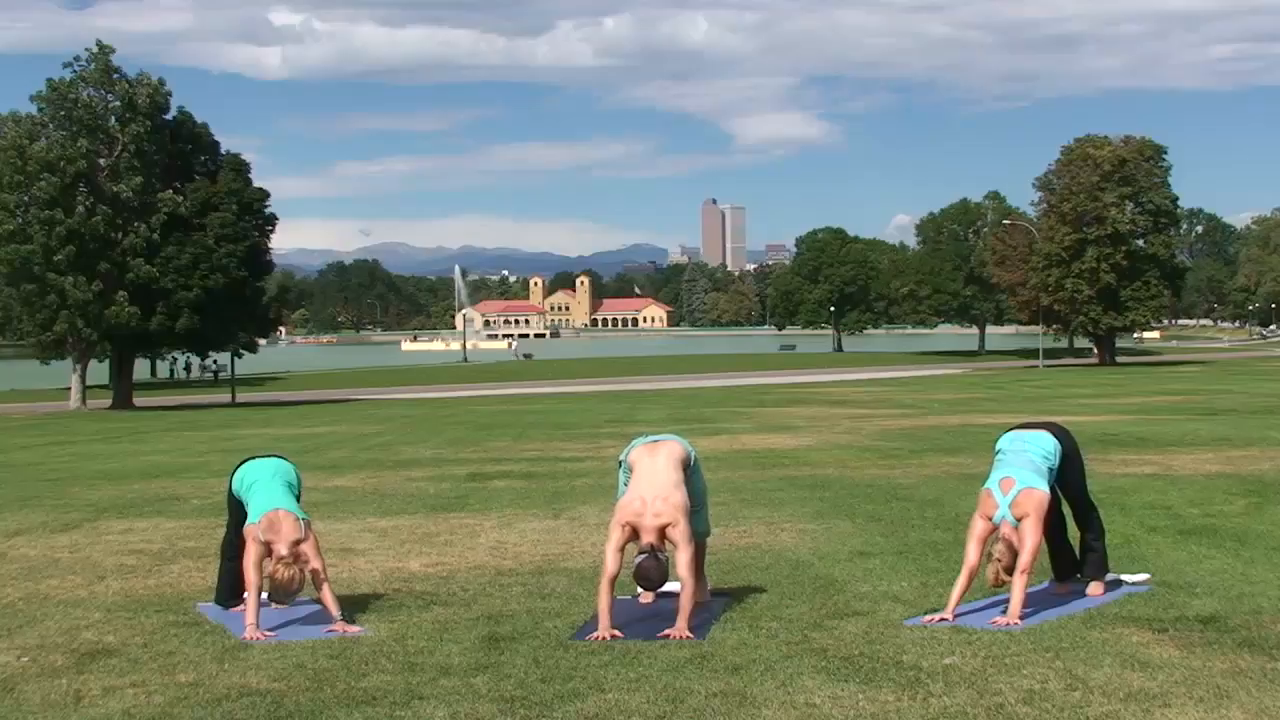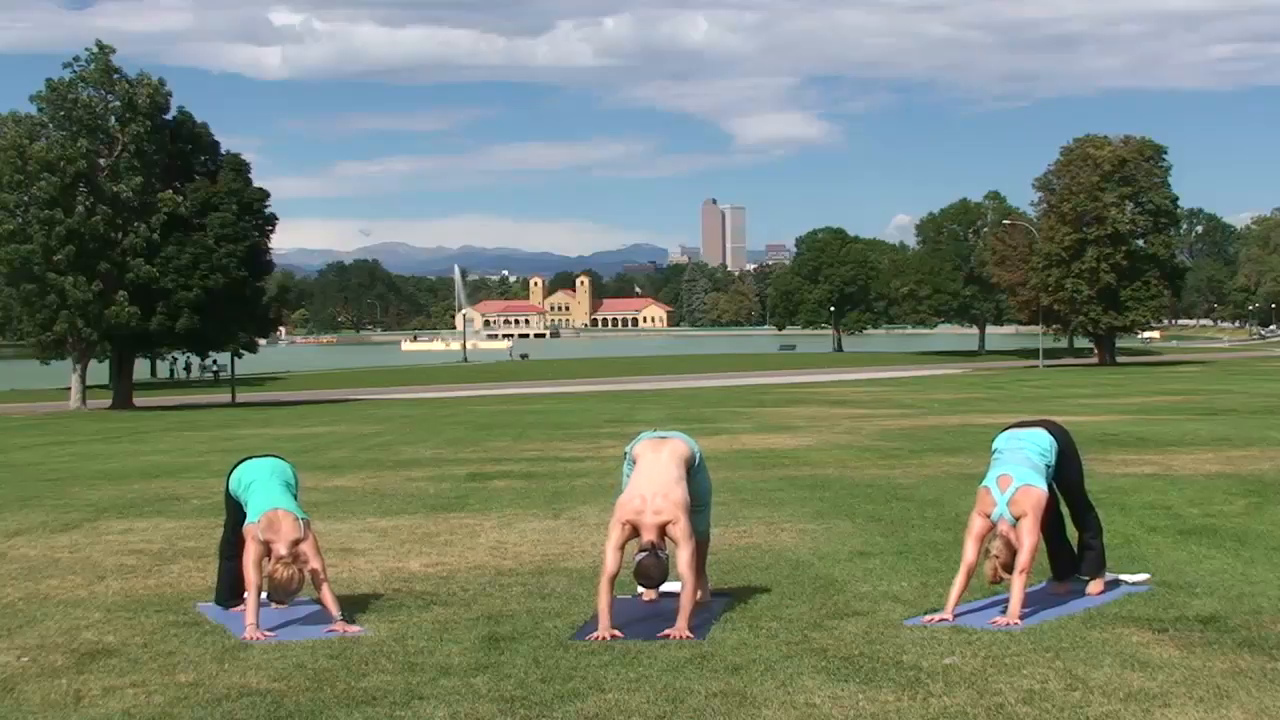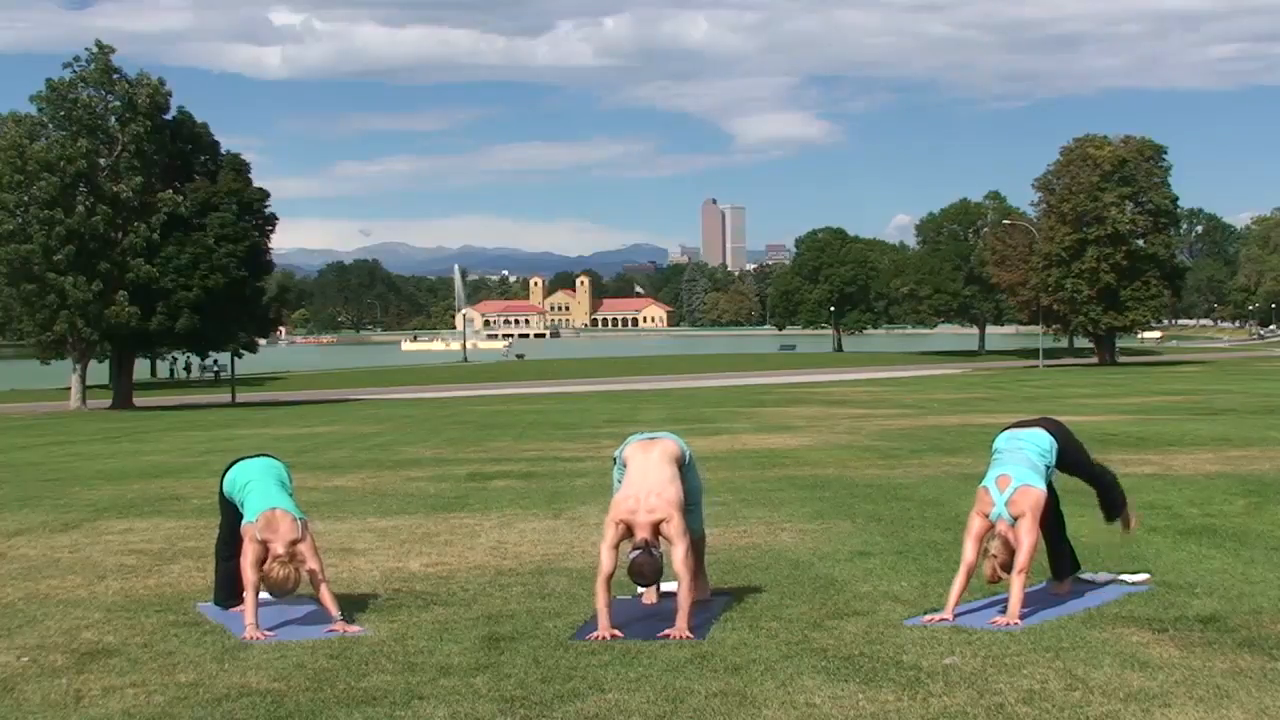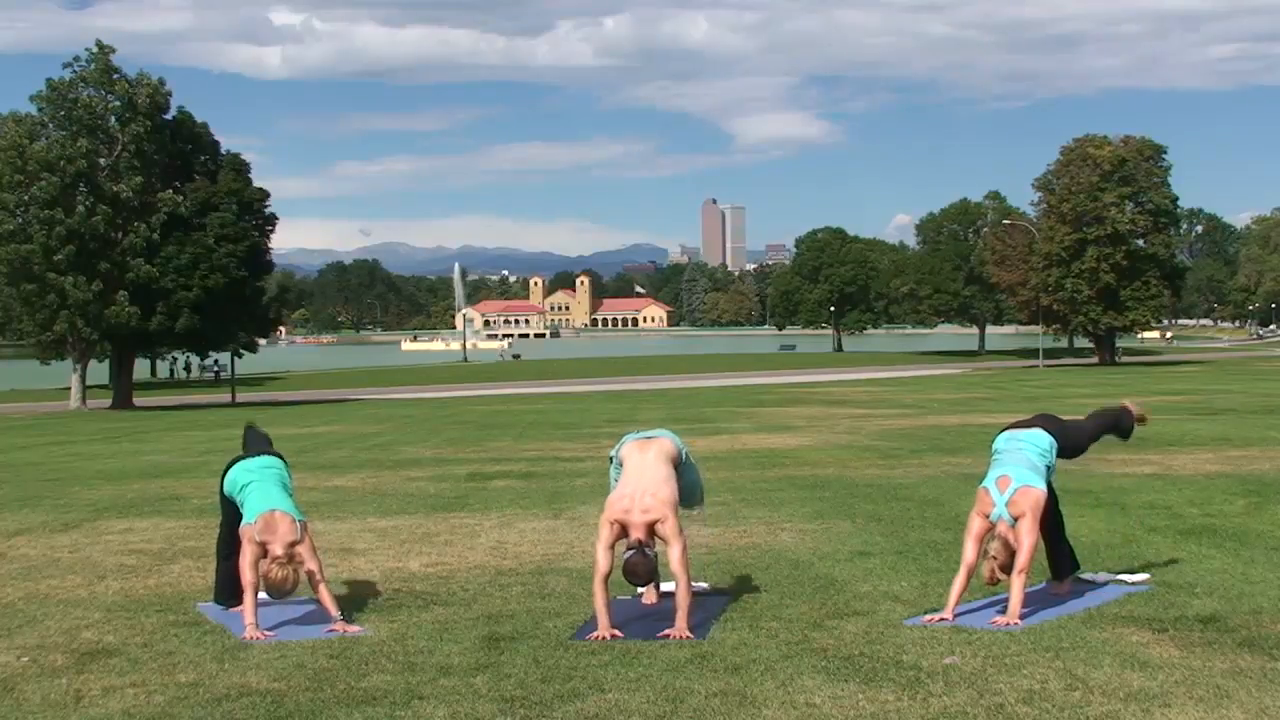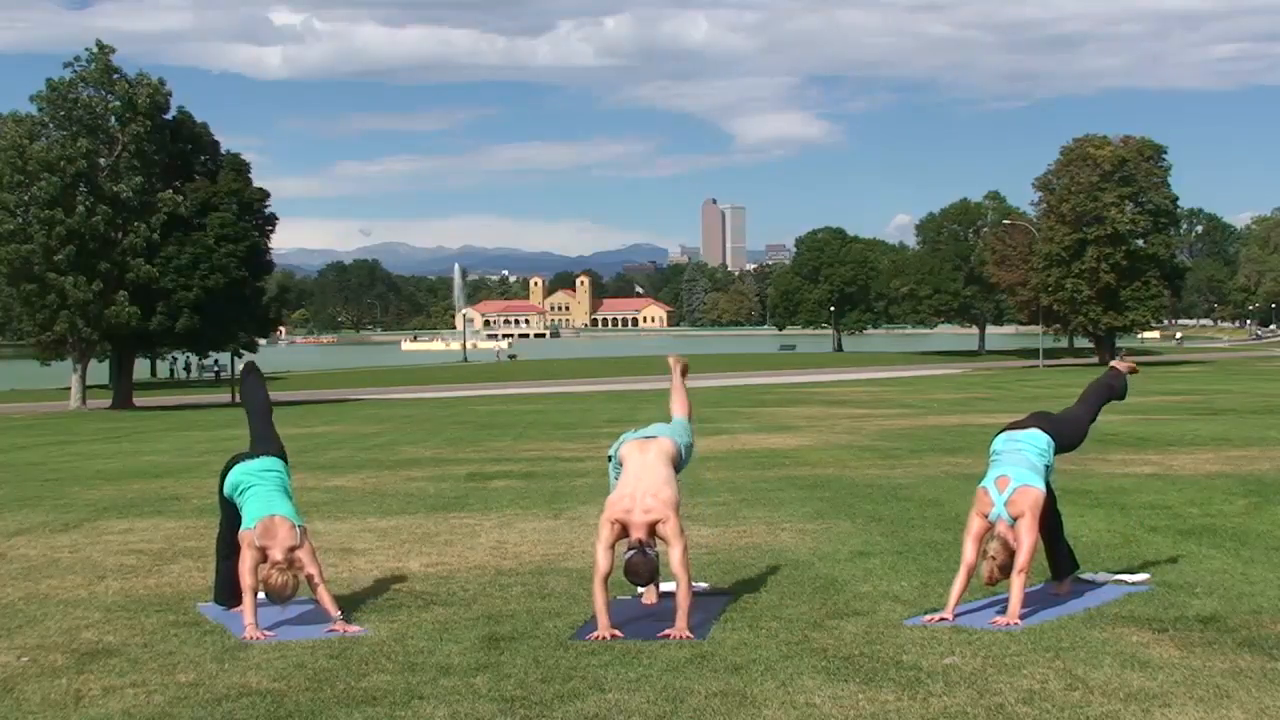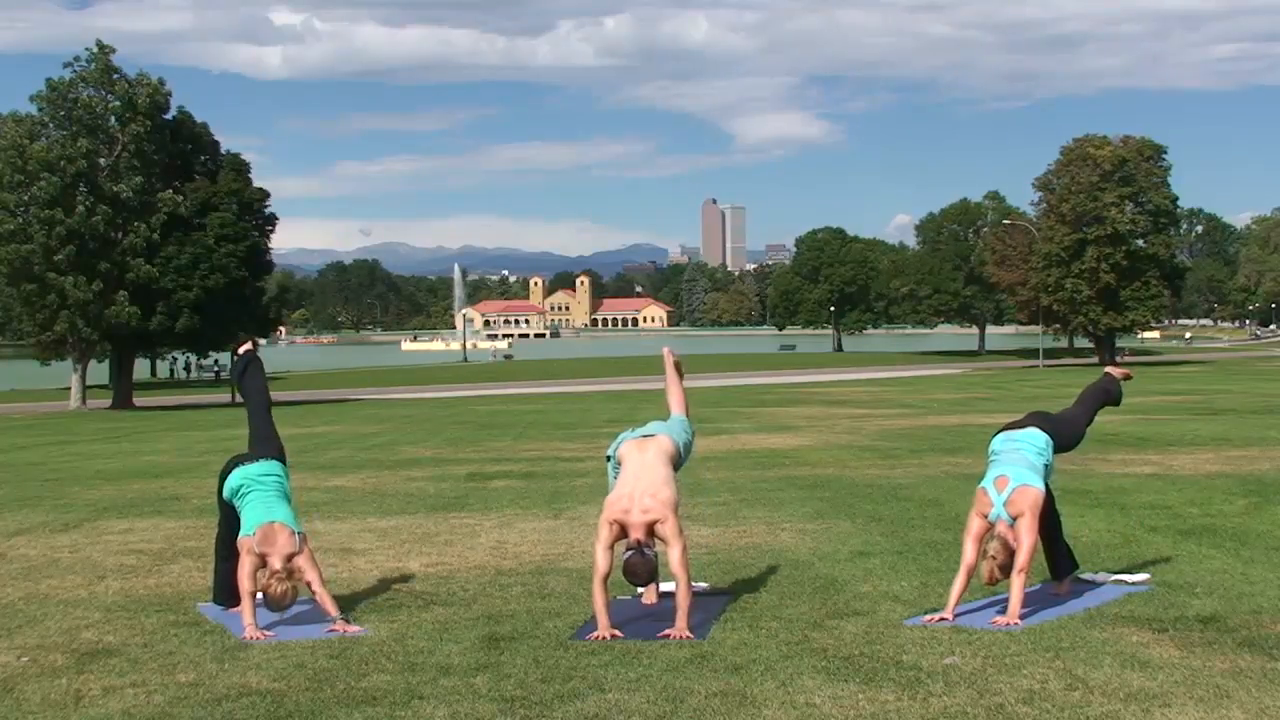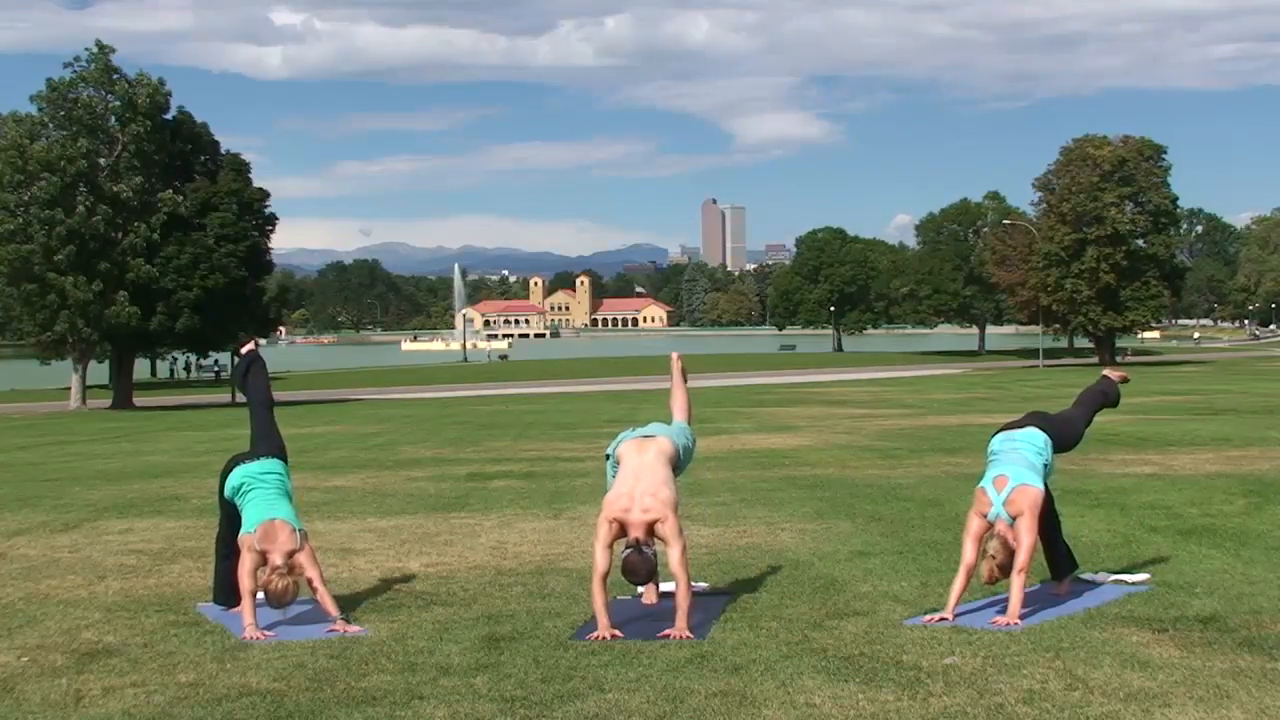
dt=0.4s
person 1, frame 1
left shoulder: (676, 523)
right shoulder: (622, 524)
left elbow: (686, 579)
right elbow: (607, 578)
left wrist: (682, 625)
right wrist: (603, 626)
left hip: (679, 451)
right hip: (636, 453)
left knee: (696, 527)
left ankle: (700, 578)
right ankle: (648, 588)
person 1, frame 2
left shoulder: (676, 520)
right shoulder: (622, 522)
left elbow: (687, 577)
right elbow: (607, 576)
left wrist: (682, 625)
right wrist: (603, 626)
left hip: (684, 449)
right hip: (641, 448)
left knee: (698, 526)
left ankle: (701, 577)
right ankle: (651, 586)
person 1, frame 3
left shoulder: (671, 518)
right shoulder: (617, 521)
left elbow: (684, 577)
right elbow: (603, 576)
left wrist: (682, 625)
right wrist: (603, 625)
left hip: (674, 449)
right hip: (630, 450)
left knee: (692, 524)
left ankle: (699, 573)
right ankle: (652, 585)
person 1, frame 4
left shoulder: (665, 518)
right shoulder: (611, 520)
left elbow: (682, 577)
right elbow: (600, 578)
left wrist: (681, 625)
right wrist: (603, 626)
left hip: (670, 446)
right hip: (628, 448)
left knee: (689, 500)
left ankle: (695, 494)
right ankle: (652, 583)
person 1, frame 5
left shoulder: (666, 519)
right shoulder: (612, 520)
left elbow: (682, 577)
right elbow: (601, 576)
left wrist: (681, 626)
right wrist: (603, 625)
left hip: (667, 442)
right hip: (627, 446)
left knee: (681, 422)
left ankle: (676, 371)
right ankle: (650, 584)
person 1, frame 6
left shoulder: (664, 519)
right shoulder: (611, 520)
left elbow: (682, 577)
right elbow: (599, 577)
left wrist: (681, 624)
right wrist: (603, 625)
left hip: (666, 442)
right hip: (626, 447)
left knee: (679, 419)
left ankle: (669, 361)
right ankle: (651, 584)
person 1, frame 7
left shoulder: (665, 518)
right shoulder: (610, 519)
left elbow: (682, 578)
right elbow: (598, 577)
left wrist: (681, 625)
right wrist: (603, 625)
left hip: (666, 443)
right hip: (624, 446)
left knee: (681, 426)
left ankle: (676, 366)
right ankle: (650, 584)
person 2, frame 1
left shoulder: (304, 535)
right shoulder: (257, 537)
left elbow: (322, 580)
right elbow: (253, 588)
left wrist: (339, 619)
right wrist: (251, 627)
right hip: (246, 476)
right knee: (236, 541)
left ankle: (278, 596)
right ankle: (228, 597)
person 2, frame 2
left shoulder: (303, 534)
right shoulder: (256, 536)
left elbow: (322, 581)
right elbow: (253, 587)
left wrist: (339, 619)
right wrist: (251, 626)
right hip: (242, 476)
right knee: (234, 542)
left ankle: (277, 596)
right ankle: (228, 598)
person 2, frame 3
left shoulder: (300, 535)
right shoulder: (253, 536)
left elbow: (320, 580)
right elbow: (250, 586)
left wrist: (339, 618)
right wrist: (251, 626)
right hip: (236, 477)
right knee: (230, 544)
right ankle: (227, 598)
person 2, frame 4
left shoulder: (299, 536)
right shoulder: (253, 536)
left elbow: (319, 580)
right elbow: (249, 586)
left wrist: (338, 618)
right wrist: (251, 626)
left hip: (272, 465)
right hip: (237, 475)
right knee: (230, 544)
left ankle: (251, 434)
right ankle: (227, 598)
person 2, frame 5
left shoulder: (298, 542)
right shoulder: (252, 543)
left elbow: (318, 583)
right elbow: (248, 589)
left wrist: (338, 618)
right wrist: (250, 626)
left hip: (271, 465)
right hip: (238, 475)
left knee: (261, 415)
right knee: (229, 542)
left ankle: (249, 372)
right ankle: (227, 599)
person 2, frame 6
left shoulder: (297, 546)
right shoulder: (250, 548)
left elbow: (318, 587)
right elbow: (246, 591)
left wrist: (339, 619)
right wrist: (250, 626)
left hip: (270, 468)
right hip: (237, 477)
left knee: (260, 410)
right knee: (228, 543)
left ankle: (247, 357)
right ankle: (225, 600)
person 2, frame 7
left shoulder: (298, 543)
right shoulder: (251, 544)
left elbow: (318, 585)
right elbow: (247, 590)
left wrist: (339, 619)
right wrist: (250, 626)
left hip: (271, 466)
right hip: (238, 475)
left knee: (262, 409)
right knee: (228, 542)
left ankle: (250, 357)
right ankle: (225, 599)
person 3, frame 1
left shoulder: (1029, 511)
right shoulder: (984, 515)
left elbow: (1023, 570)
right elbow: (968, 567)
left wrist: (1012, 614)
right wrist: (948, 610)
left hip: (1053, 442)
left knee: (1081, 506)
right knee: (1050, 517)
left ankle: (1096, 575)
right ankle: (1065, 575)
person 3, frame 2
left shoulder: (1026, 509)
right shoulder: (982, 513)
left elbow: (1022, 569)
right elbow: (966, 565)
left wrist: (1013, 614)
right wrist: (947, 610)
left hip: (1049, 440)
left knee: (1078, 503)
right knee: (1048, 516)
left ankle: (1095, 572)
right ankle: (1064, 574)
person 3, frame 3
left shoulder: (1026, 509)
right shoulder: (982, 512)
left elbow: (1020, 570)
right elbow: (966, 566)
left wrist: (1012, 614)
right wrist: (948, 610)
left hip: (1048, 438)
right hip: (1008, 440)
left knee: (1091, 473)
right knee: (1048, 515)
left ankle: (1120, 509)
right ankle: (1064, 574)
person 3, frame 4
left shoulder: (1026, 509)
right shoulder: (982, 513)
left elbow: (1020, 570)
right elbow: (966, 566)
left wrist: (1013, 614)
right wrist: (948, 610)
left hip: (1046, 437)
right hip: (1009, 439)
left knee: (1092, 429)
right knee: (1048, 517)
left ankle: (1127, 413)
right ankle: (1063, 575)
person 3, frame 5
left shoulder: (1025, 509)
right shoulder: (981, 511)
left elbow: (1021, 569)
right elbow: (966, 566)
left wrist: (1012, 614)
right wrist: (948, 609)
left hip: (1043, 436)
right hip: (1007, 440)
left knee: (1084, 410)
right knee: (1046, 518)
left ankle: (1117, 371)
right ankle: (1063, 575)
person 3, frame 6
left shoulder: (1025, 507)
right shoulder: (981, 511)
left elbow: (1020, 569)
right elbow: (966, 566)
left wrist: (1012, 614)
right wrist: (948, 610)
left hip: (1042, 435)
right hip: (1006, 440)
left knee: (1081, 413)
right knee: (1045, 517)
left ankle: (1111, 378)
right ankle: (1063, 574)
person 3, frame 7
left shoulder: (1024, 506)
right shoulder: (980, 510)
left elbow: (1020, 569)
right elbow: (966, 565)
left wrist: (1012, 614)
right wrist: (948, 610)
left hip: (1042, 435)
right hip: (1004, 439)
left knee: (1079, 414)
right knee: (1044, 517)
left ankle: (1109, 380)
right ankle: (1063, 574)
